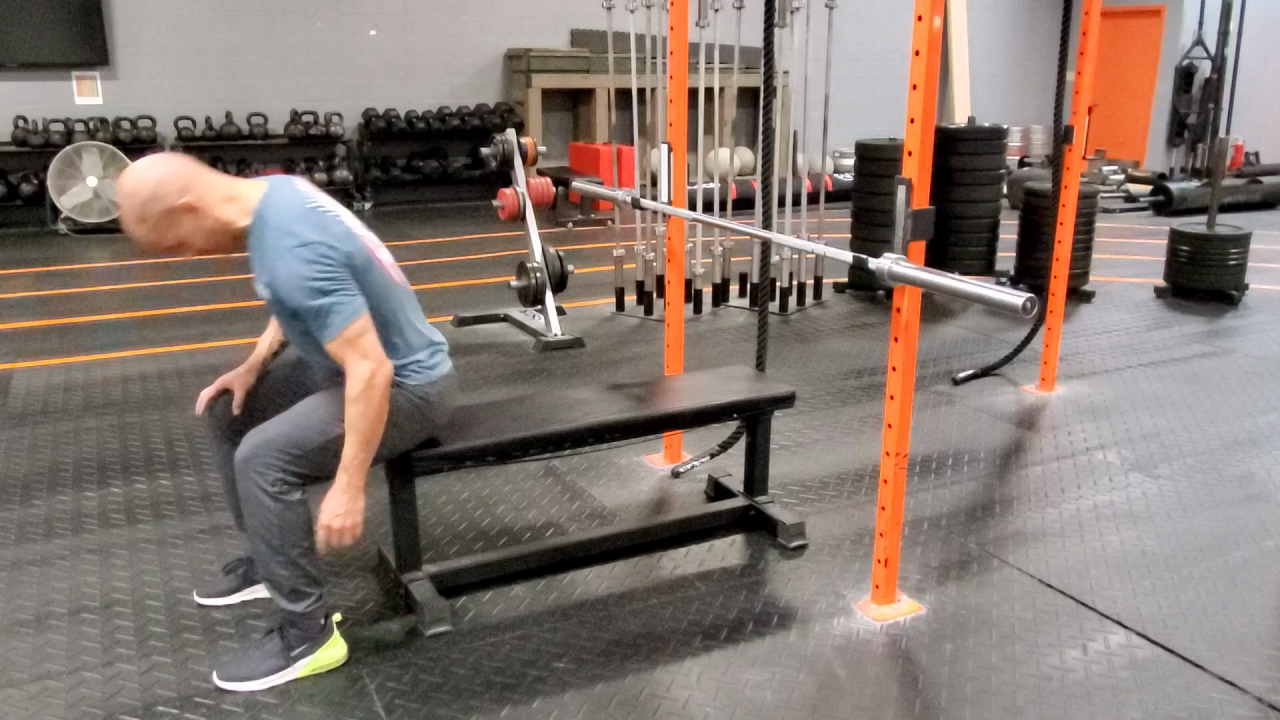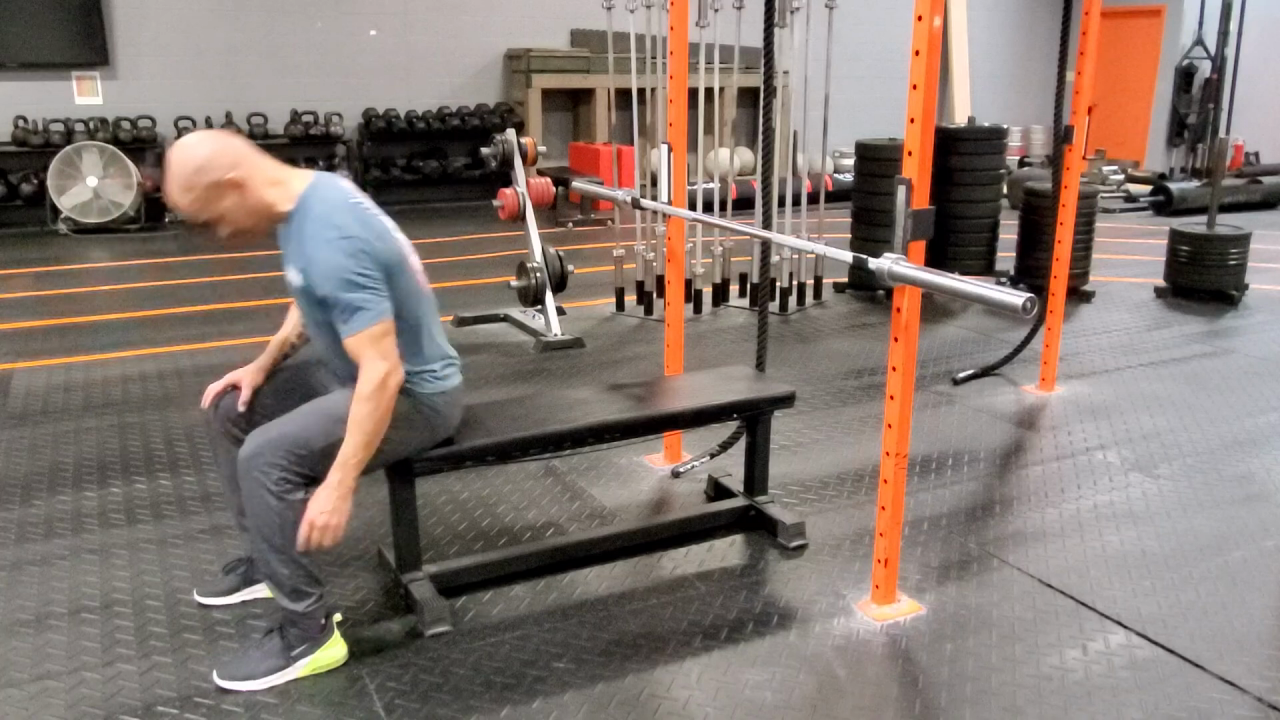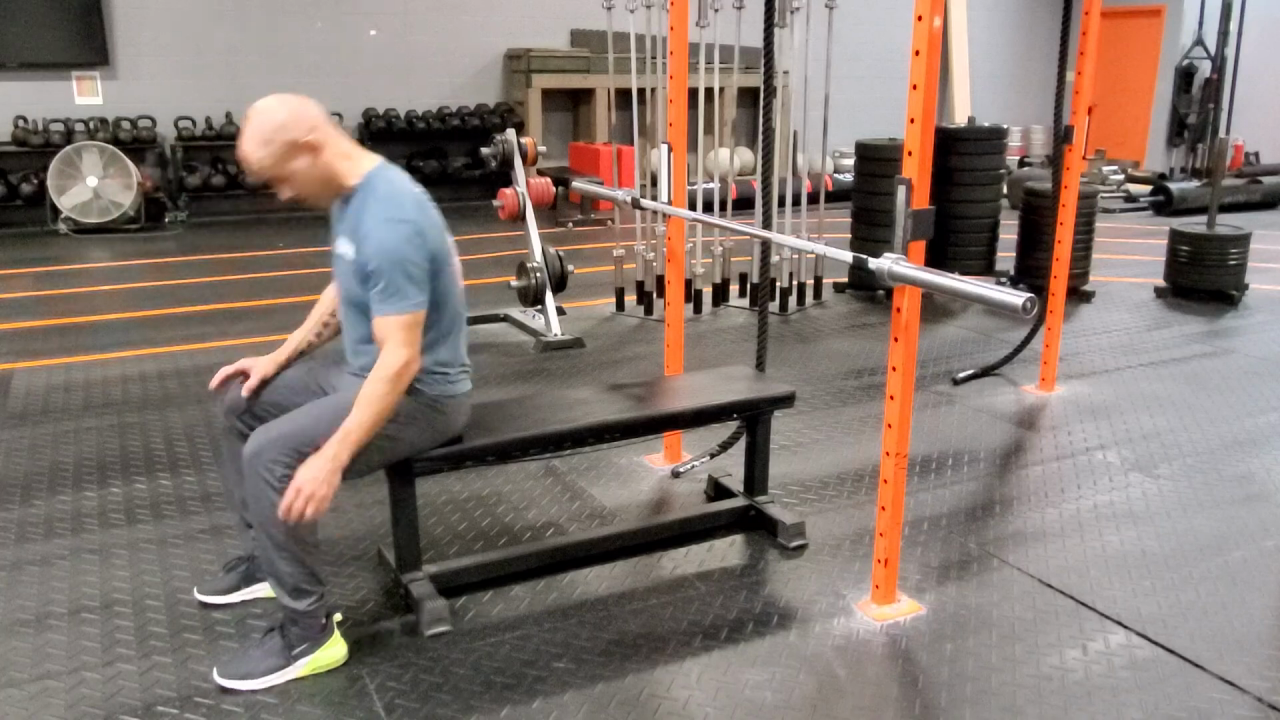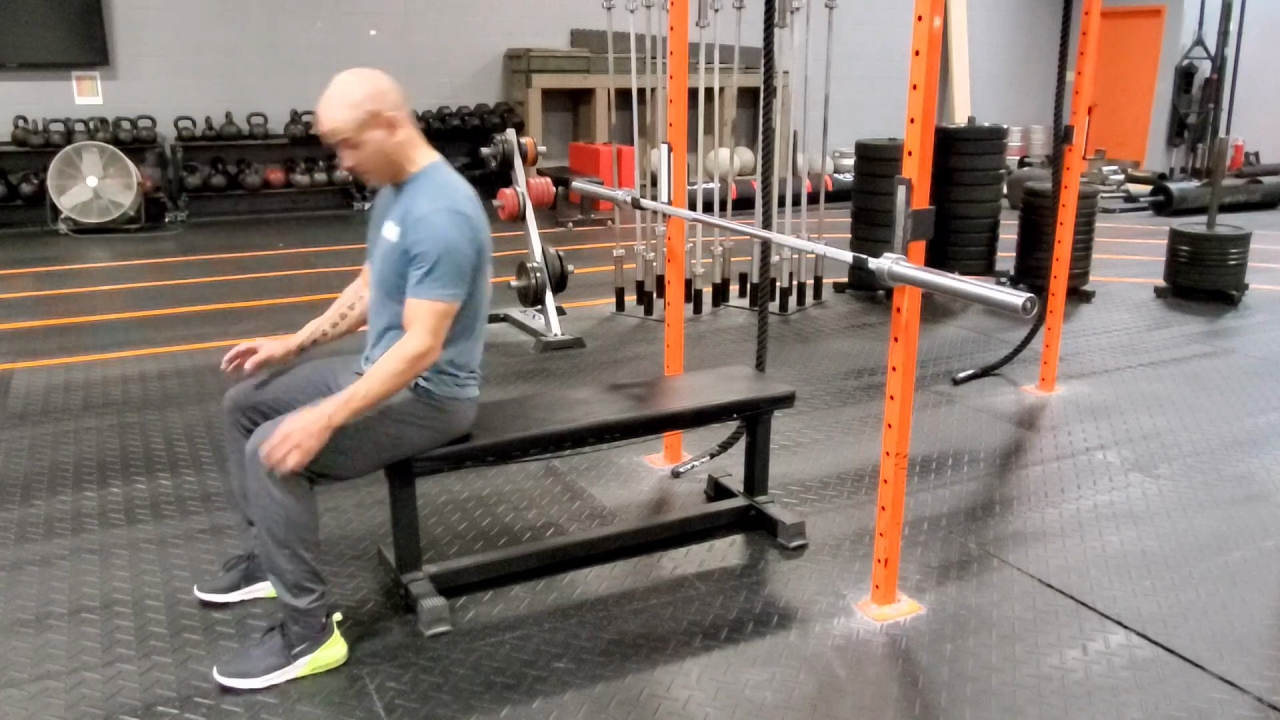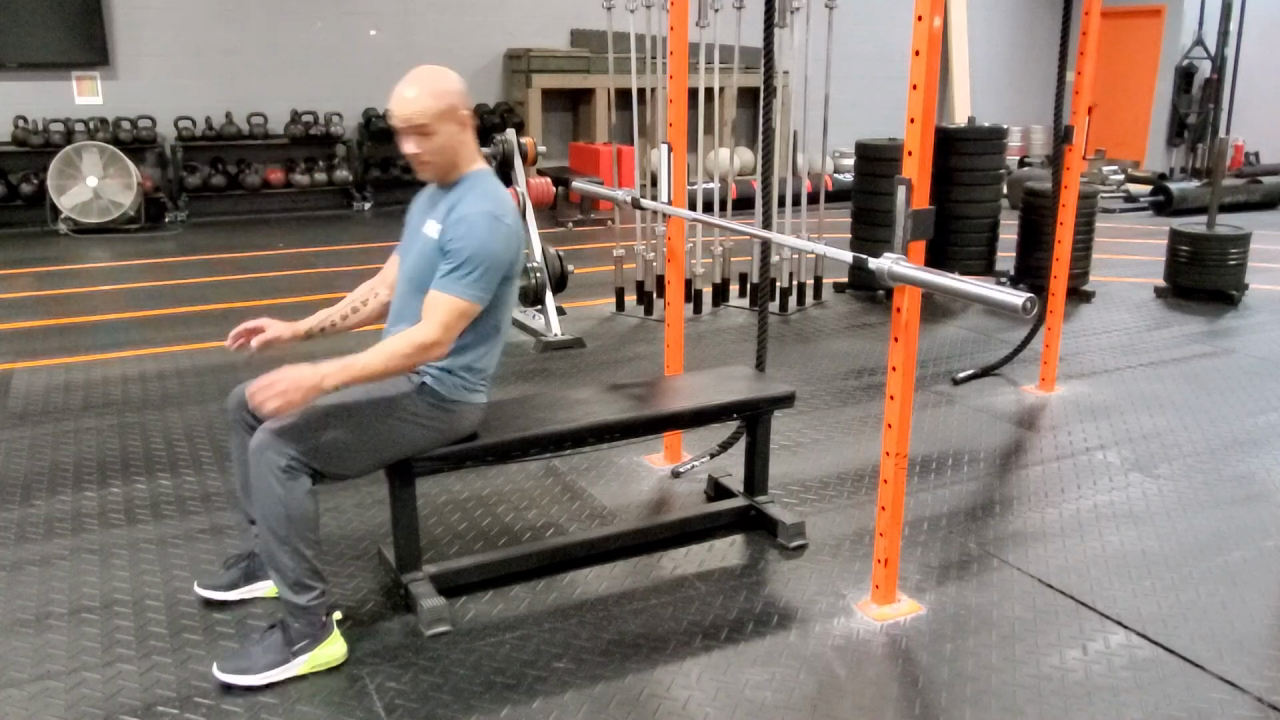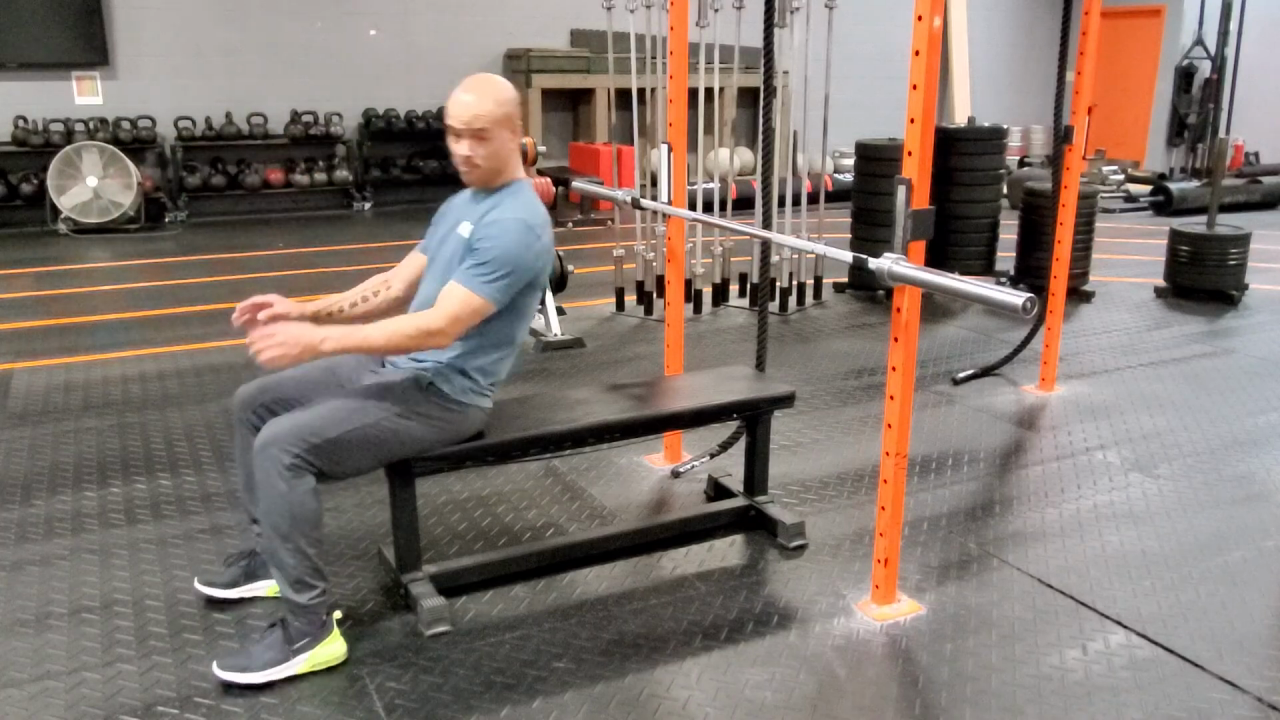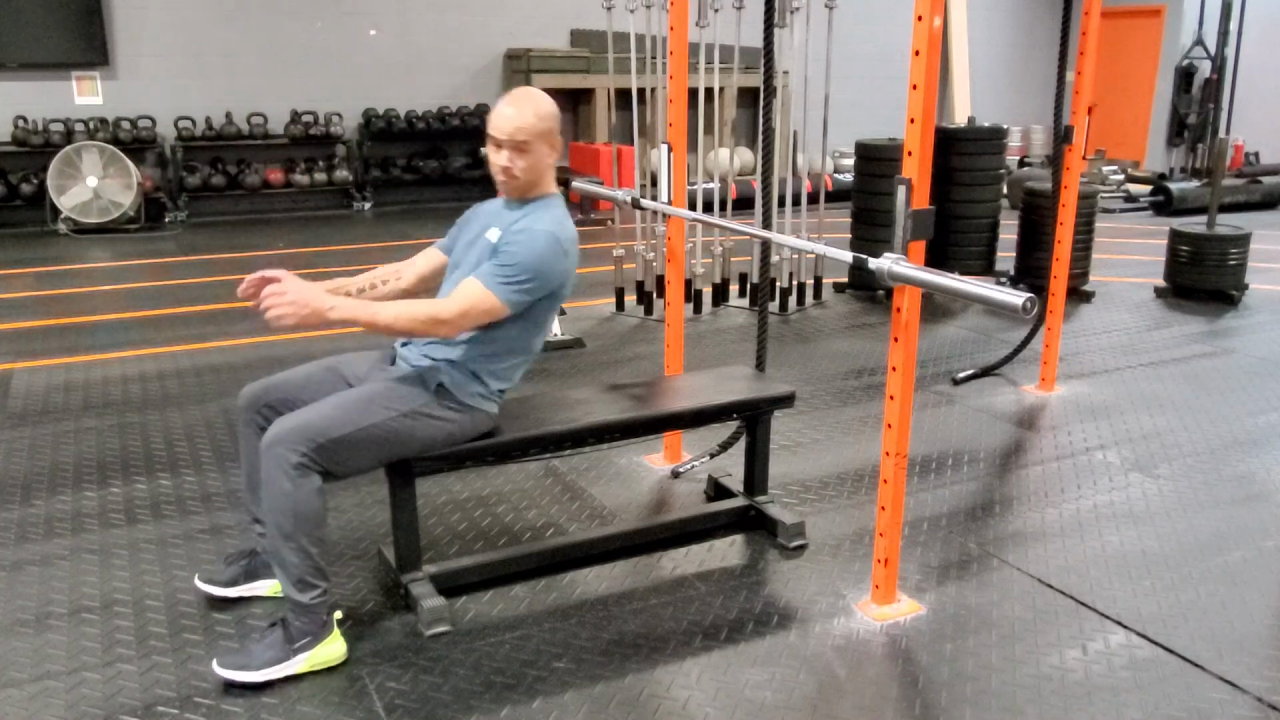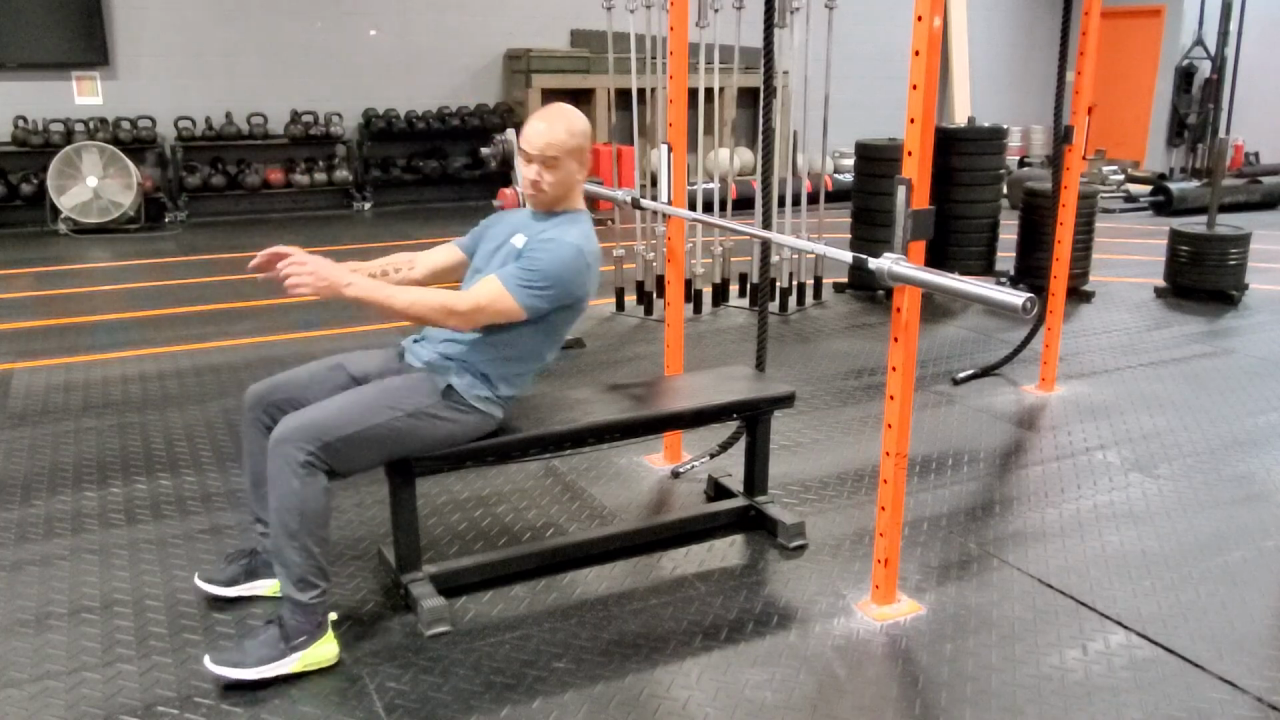
dt=0.1s
person 1, frame 1
left shoulder: (294, 250)
right shoulder: (272, 195)
left elbow: (372, 373)
left wrist: (348, 488)
right wrist: (252, 367)
left hip: (405, 385)
left knee: (260, 459)
right knee: (226, 412)
left ankle: (308, 629)
right ankle: (268, 560)
person 1, frame 2
left shoulder: (329, 239)
right shoulder: (311, 193)
left elbow: (381, 375)
left wrist: (340, 486)
right wrist: (264, 364)
left hip: (415, 391)
left knee: (266, 458)
right knee: (231, 410)
left ankle: (307, 632)
right ankle: (271, 559)
person 1, frame 3
left shoulder: (391, 219)
right shoulder: (356, 193)
left elbow: (401, 364)
left wrist: (332, 460)
right wrist: (281, 356)
left hip: (421, 395)
left knee: (269, 454)
right knee: (240, 405)
left ankle: (308, 632)
right ankle: (267, 554)
person 1, frame 4
left shoulder: (440, 213)
right shoulder: (396, 193)
left elbow: (422, 347)
right elbow: (367, 290)
left wrist: (325, 417)
right wrist: (291, 344)
left hip: (427, 395)
right hip: (378, 363)
left knee: (273, 452)
right knee: (244, 401)
left ankle: (309, 631)
right ankle: (267, 553)
person 1, frame 5
left shoulder: (483, 217)
right shoulder: (433, 197)
left elbow: (432, 341)
right elbow: (384, 293)
left wrist: (318, 379)
right wrist: (299, 328)
left hip: (436, 395)
right hip: (393, 366)
left knee: (276, 445)
right knee: (248, 404)
left ankle: (308, 628)
right ankle: (268, 551)
person 1, frame 6
left shoulder: (515, 225)
right shoulder: (463, 203)
left elbow: (439, 327)
right elbow: (399, 284)
left wrist: (321, 341)
right wrist: (307, 311)
left hip: (443, 394)
right hip: (399, 366)
left knee: (284, 445)
right knee: (254, 402)
left ankle: (310, 627)
right ankle: (272, 551)
person 1, frame 7
left shoulder: (544, 237)
right shoulder: (489, 212)
left elbow: (448, 318)
right elbow: (408, 275)
left wrist: (329, 307)
right wrist: (316, 286)
left hip: (451, 394)
right hip: (408, 361)
left knee: (289, 442)
right knee: (259, 402)
left ankle: (309, 626)
right ankle: (273, 549)
person 1, frame 8
left shoulder: (568, 249)
right shoulder: (512, 220)
left elbow: (463, 311)
right elbow: (424, 267)
left wrist: (346, 284)
right wrist: (328, 267)
left hip: (459, 395)
right hip: (417, 359)
left knee: (297, 442)
right knee: (266, 402)
left ankle: (305, 627)
right ankle: (275, 550)
